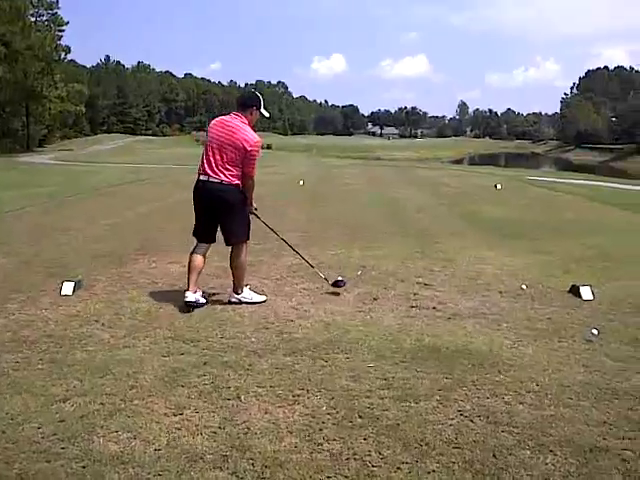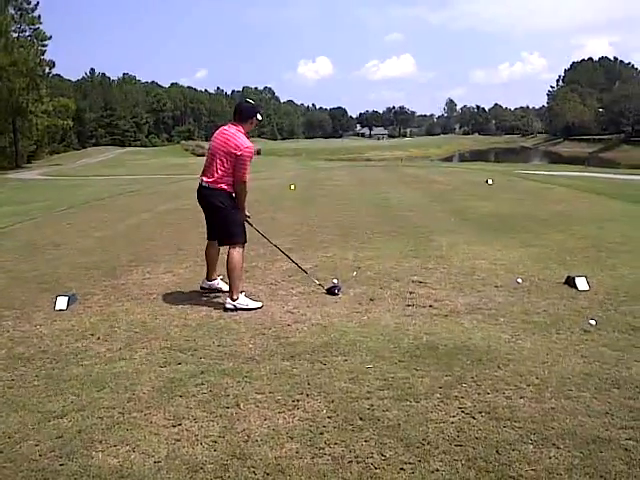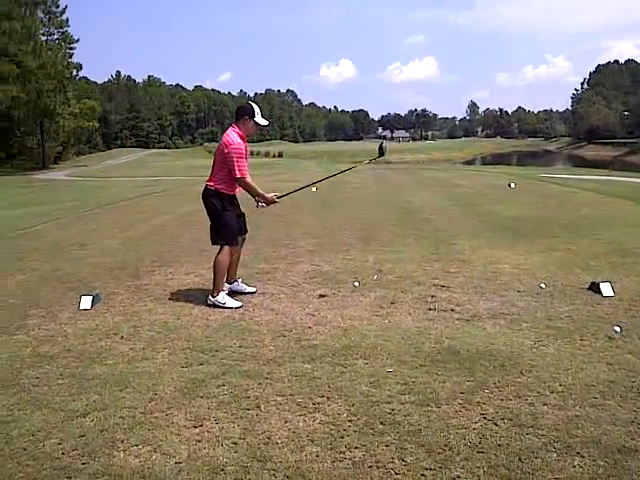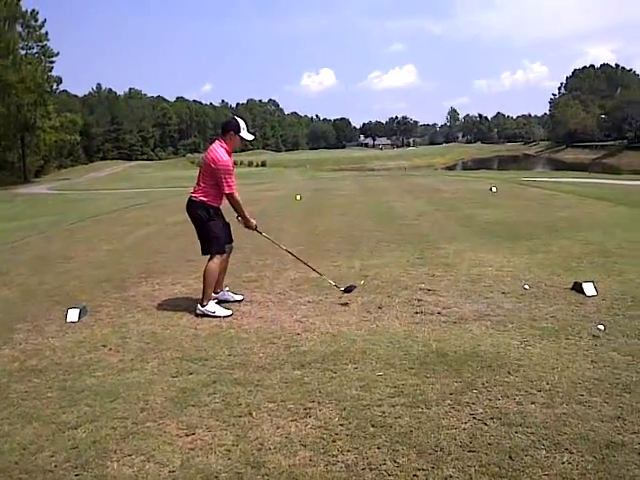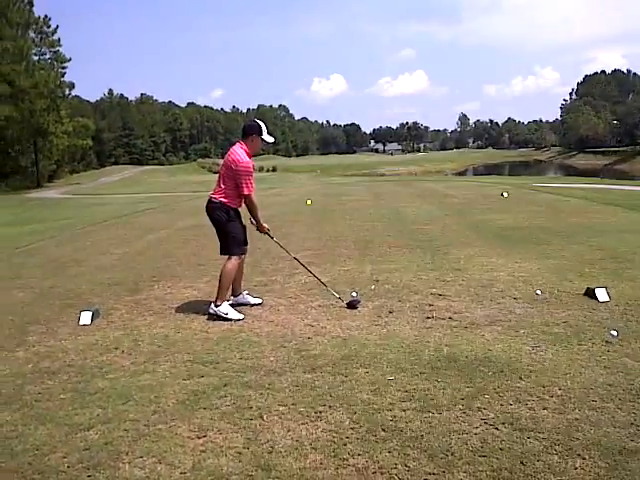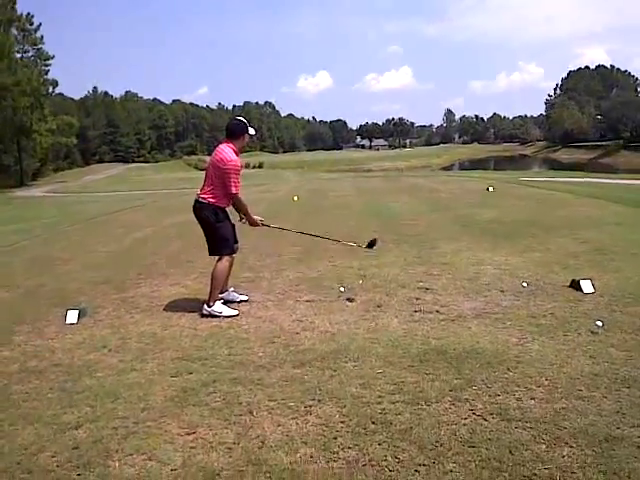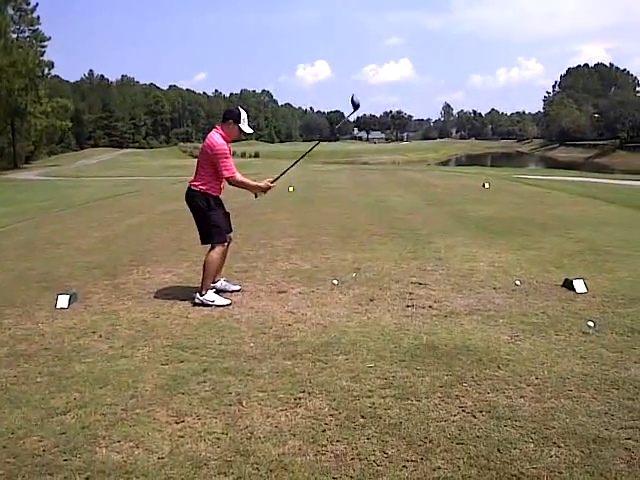
dt=0.7s
person 1, frame 1
left shoulder: (215, 123)
right shoulder: (252, 139)
right elbow: (248, 177)
right wrist: (249, 202)
left hip: (203, 186)
right hip: (228, 191)
left knee: (203, 242)
right knee: (240, 243)
left ankle: (192, 291)
right ankle: (239, 292)
person 1, frame 2
left shoulder: (220, 132)
right shoulder: (245, 145)
right elbow: (241, 183)
left wrist: (237, 207)
right wrist: (241, 209)
left hip: (205, 190)
right hip: (220, 195)
left knee: (214, 238)
right knee: (236, 245)
left ankle: (210, 280)
right ankle: (235, 297)
person 1, frame 3
left shoulder: (236, 138)
right shoulder: (235, 143)
left elbow: (242, 176)
right elbow: (242, 179)
left wrist: (257, 196)
right wrist: (264, 196)
left hip: (226, 196)
right hip: (218, 196)
left knee: (239, 237)
right knee: (227, 244)
left ankle: (231, 282)
right ankle: (216, 294)
person 1, frame 4
left shoulder: (218, 149)
right shoulder: (222, 159)
left elbow: (230, 191)
right elbow: (231, 195)
left wrist: (240, 214)
right wrist: (246, 219)
left hip: (208, 206)
right hip: (203, 207)
left knee: (226, 247)
right knee: (217, 253)
left ankle: (218, 291)
right ankle: (205, 304)
person 1, frame 5
left shoulder: (238, 151)
right shoulder: (243, 161)
right elbow: (248, 197)
left wrist: (255, 217)
right wrist: (259, 222)
left hip: (226, 207)
right hip: (222, 209)
left knee: (241, 250)
right knee: (235, 254)
left ankle: (237, 294)
right ankle: (219, 304)
person 1, frame 6
left shoulder: (223, 150)
right shoulder: (231, 160)
right elbow: (235, 196)
left wrist: (240, 212)
right wrist: (250, 217)
left hip: (211, 206)
right hip: (210, 209)
left knee: (232, 248)
right knee: (226, 254)
left ankle: (224, 291)
right ankle: (211, 304)
person 1, frame 7
left shoulder: (220, 139)
right shoulder: (218, 144)
left elbow: (232, 173)
right elbow: (232, 179)
left wrist: (254, 186)
right wrist: (258, 186)
left hip: (209, 196)
right hip: (202, 197)
left knee: (226, 237)
right knee: (219, 243)
left ankle: (216, 280)
right ankle: (204, 293)
